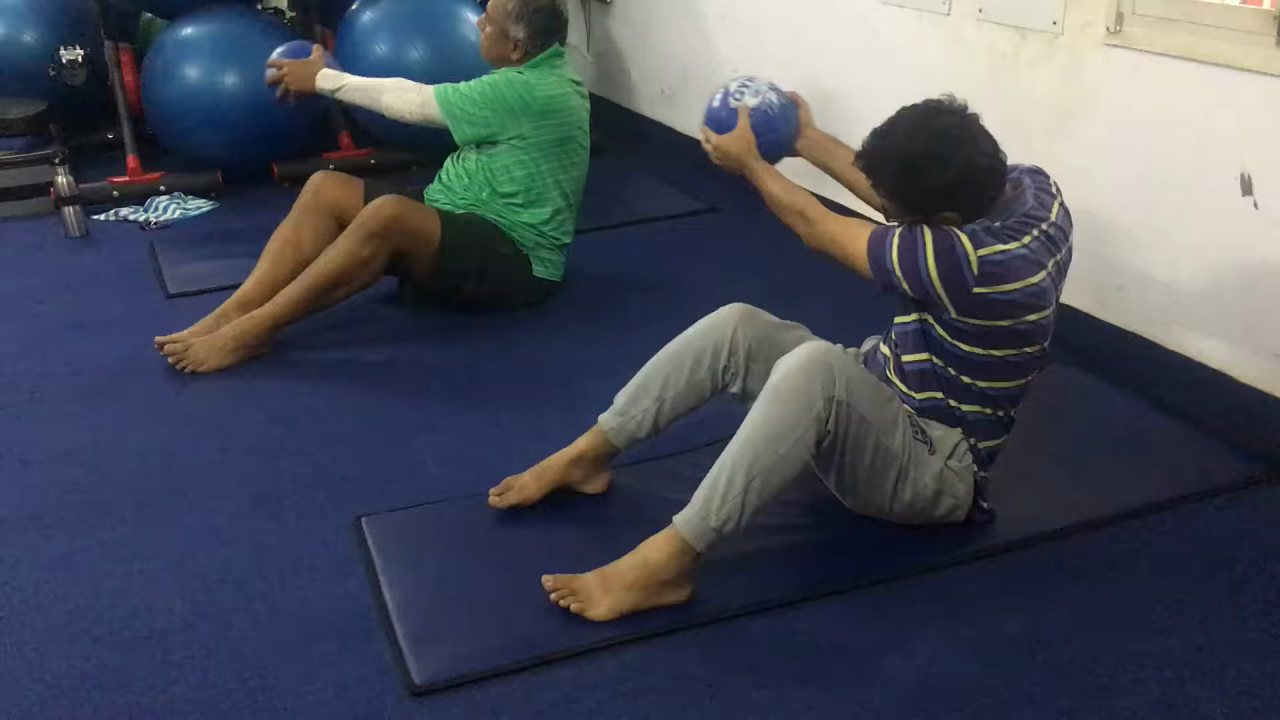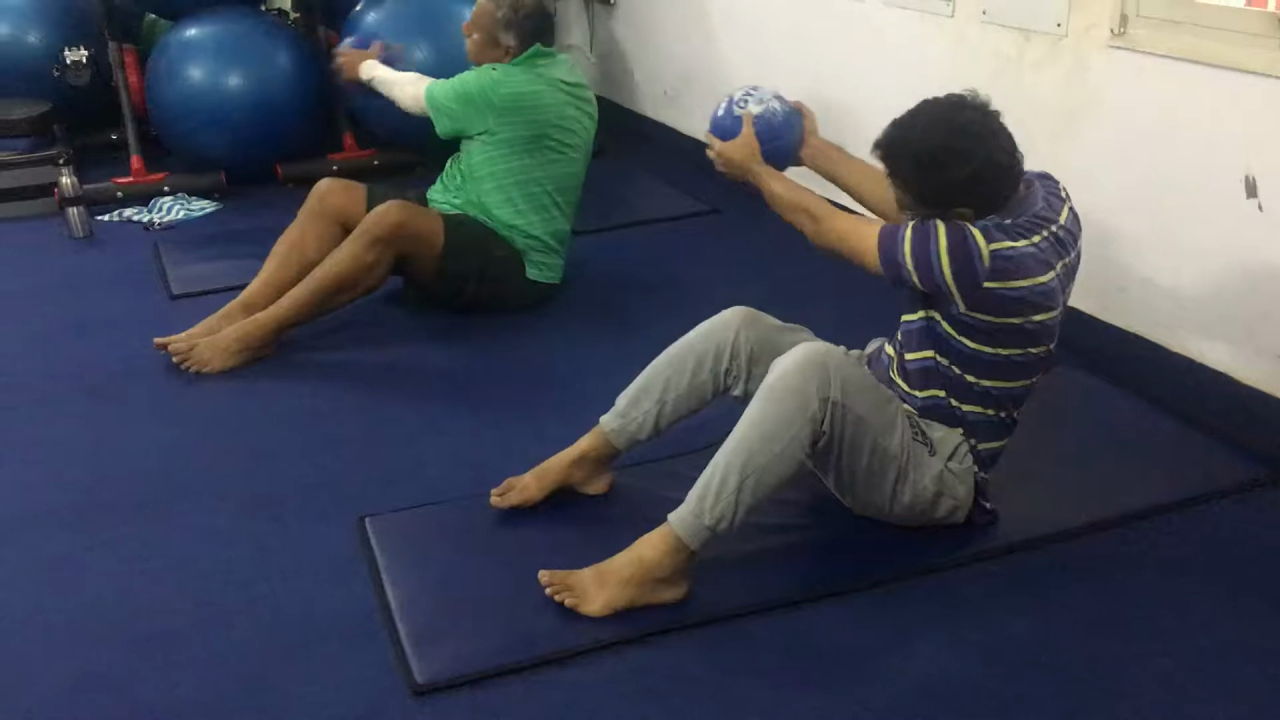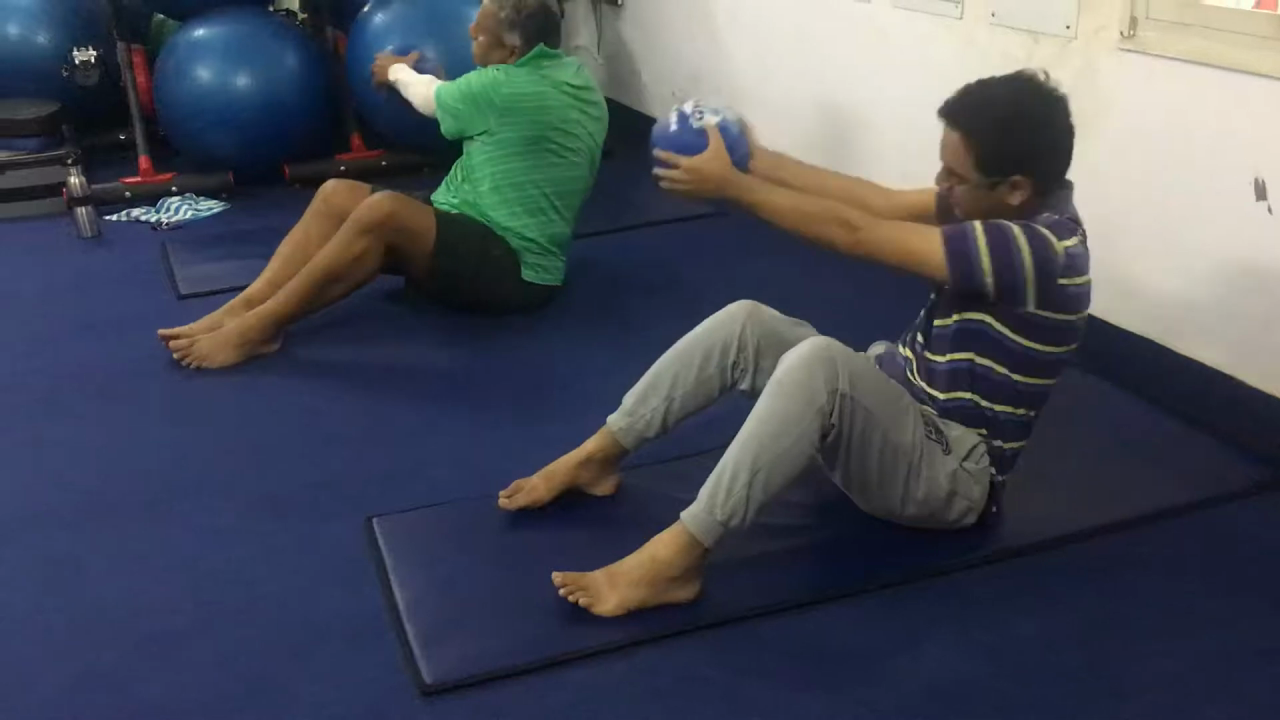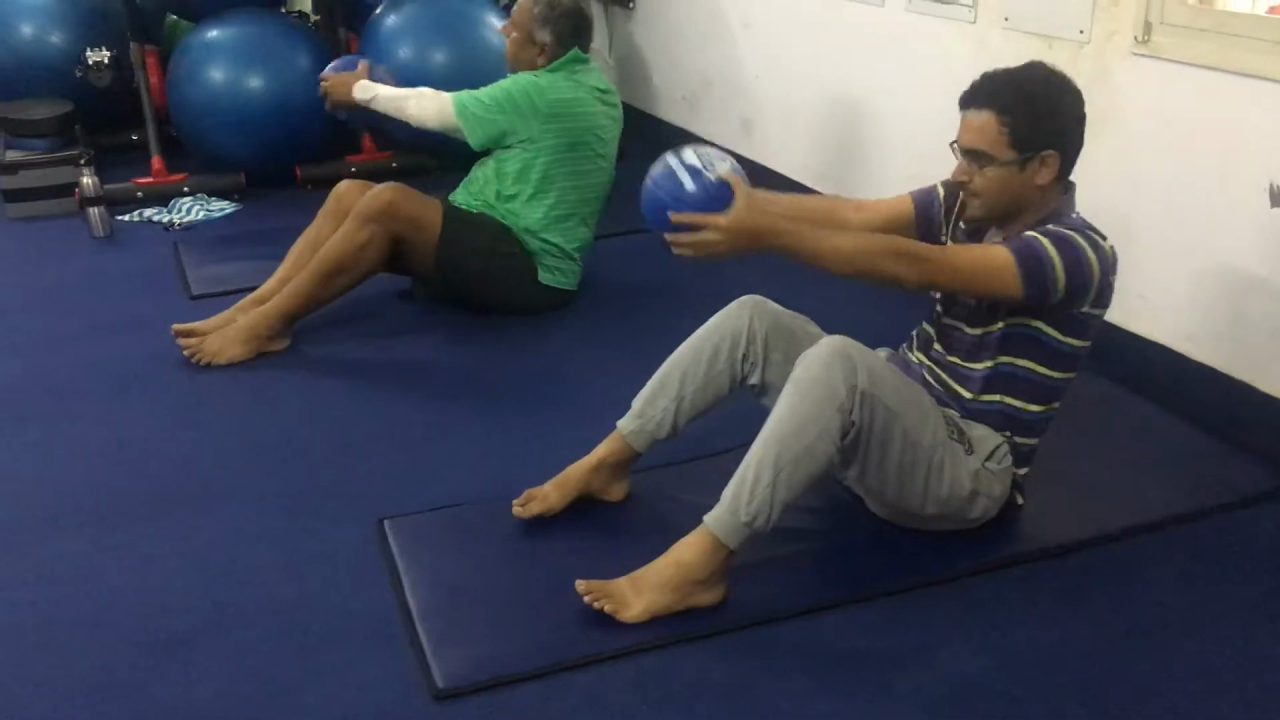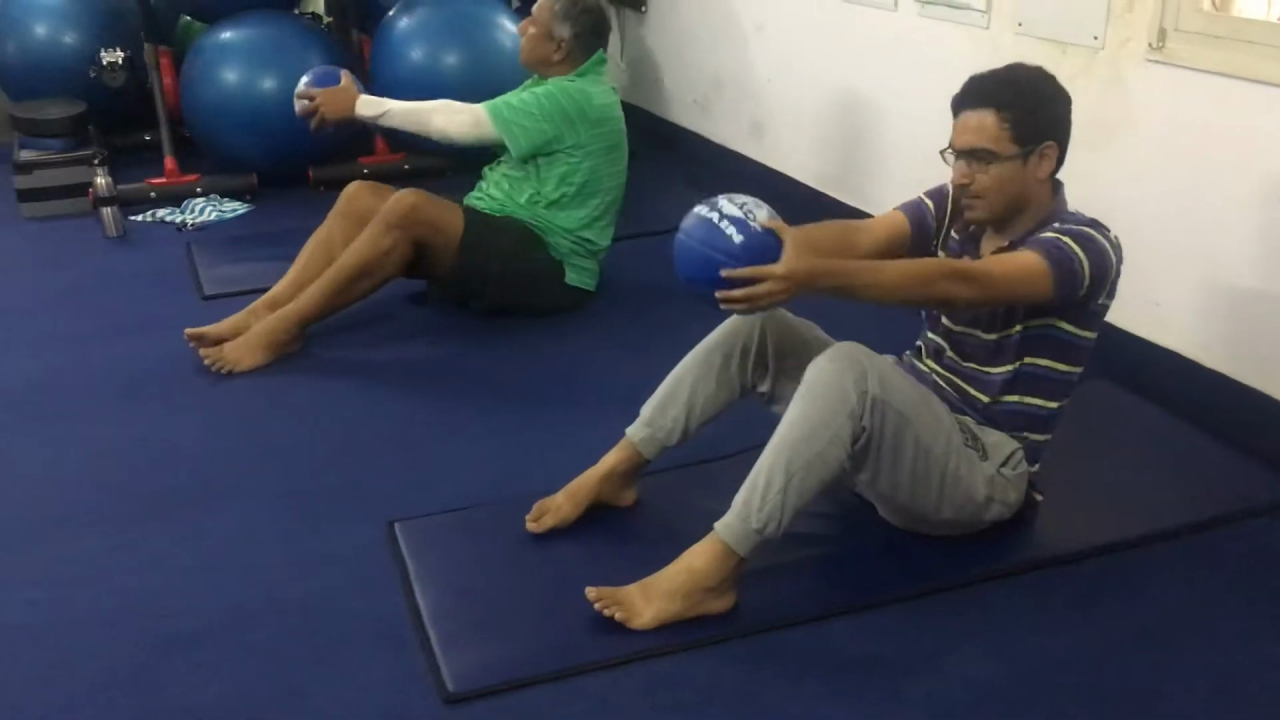
dt=0.2s
person 1, frame 1
left shoulder: (961, 260)
right shoulder: (1030, 186)
left elbow: (816, 226)
right elbow: (913, 204)
left wrist: (748, 160)
right wrist: (810, 141)
left hip: (933, 469)
left knee: (813, 365)
right knee: (737, 326)
left ankle: (668, 561)
right ankle: (585, 456)
person 1, frame 2
left shoulder: (972, 251)
right shoulder: (1040, 192)
left elbow: (824, 226)
right elbow: (912, 214)
left wrist: (751, 165)
right wrist: (815, 149)
left hip: (934, 471)
left knee: (811, 366)
right knee: (739, 330)
left ankle: (664, 560)
right ankle: (587, 457)
person 1, frame 3
left shoulder: (1035, 251)
right shoulder: (1005, 206)
left elbow: (853, 233)
right elbow: (880, 202)
left wrist: (728, 183)
right wrist: (756, 162)
left hip: (947, 470)
right hip: (893, 404)
left knee: (818, 362)
right knee: (745, 324)
left ankle: (677, 559)
right ankle: (595, 458)
person 1, frame 4
left shoulder: (1077, 254)
right shoulder: (964, 202)
left elbow: (909, 265)
right elbow: (853, 217)
left wrist: (763, 235)
right wrist: (745, 207)
left hip: (966, 466)
right hip: (899, 408)
left knee: (836, 360)
right knee: (751, 319)
left ankle: (700, 562)
right ankle: (607, 463)
person 1, frame 5
left shoulder: (1088, 250)
right shoulder: (954, 208)
left elbow: (958, 284)
right elbow: (860, 237)
left wrist: (814, 276)
left hip: (978, 472)
right hip: (906, 417)
left knee: (846, 369)
right knee: (759, 326)
left ankle: (711, 570)
right ankle: (614, 472)
person 2, frame 1
left shoulder: (526, 92)
right shoulder: (541, 72)
left elbow: (415, 105)
right elbow: (433, 104)
left wrist: (321, 79)
left hip: (512, 262)
left knee: (388, 215)
right knee: (325, 189)
left ankle: (253, 332)
right ankle: (235, 312)
person 2, frame 2
left shoulder: (499, 88)
right shoulder: (565, 72)
left elbow: (420, 98)
left wrist: (366, 67)
left hip: (512, 264)
left knee: (393, 220)
right knee: (331, 196)
left ankle: (257, 334)
right ankle: (238, 313)
person 2, frame 3
left shoulder: (503, 88)
right shoulder: (575, 76)
left elbow: (432, 99)
left wrist: (394, 70)
left hip: (512, 268)
right hip: (486, 236)
left knee: (384, 210)
right knee: (337, 195)
left ankle: (258, 329)
right ankle: (240, 309)
person 2, frame 4
left shoulder: (538, 93)
right shoulder: (581, 80)
left elbow: (440, 112)
right elbow: (467, 115)
left wrist: (360, 88)
right wrist: (387, 93)
left hip: (529, 268)
right hip: (501, 235)
left knee: (387, 202)
right knee: (350, 195)
left ankle: (266, 325)
right ankle: (253, 308)
person 2, frame 5
left shoulder: (573, 100)
right shoulder: (559, 83)
left elbow: (461, 124)
right elbow: (474, 122)
left wrist: (361, 106)
right wrist: (362, 107)
left hip: (548, 269)
right hip: (503, 234)
left knee: (409, 206)
right knee: (360, 197)
left ankle: (282, 329)
right ankle: (267, 310)
